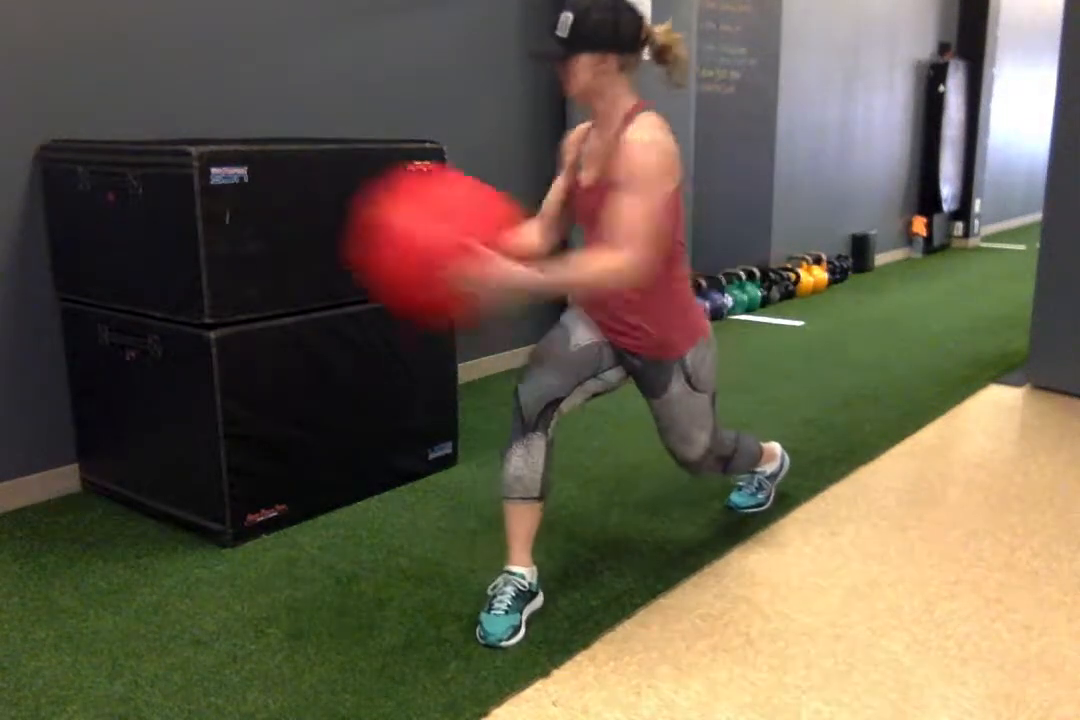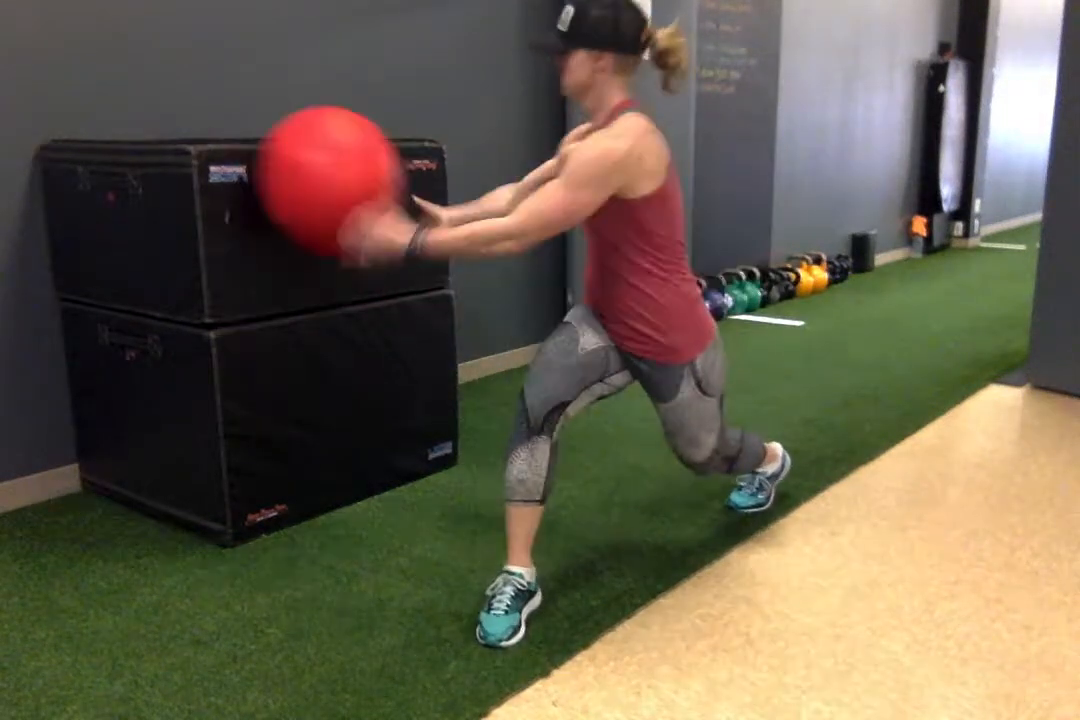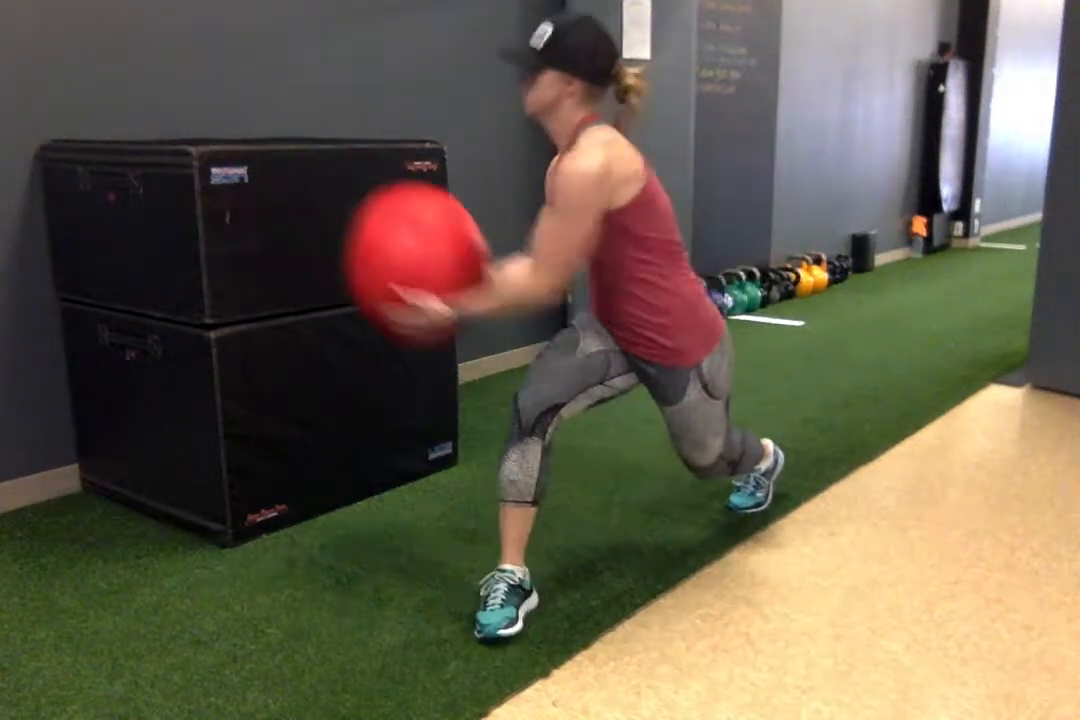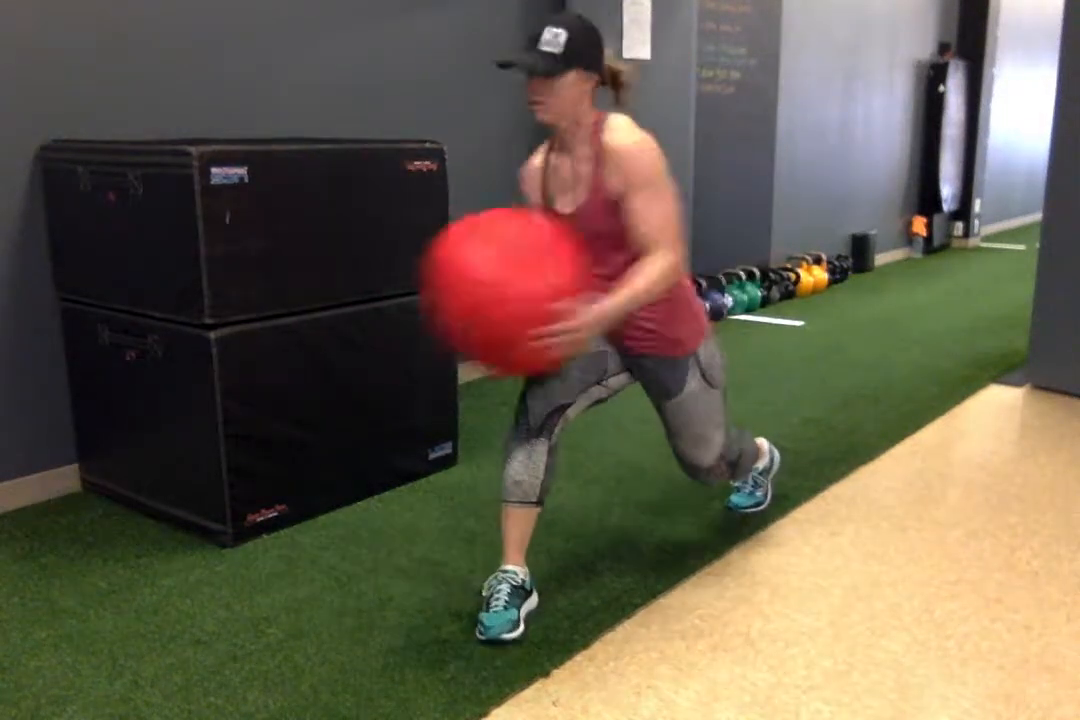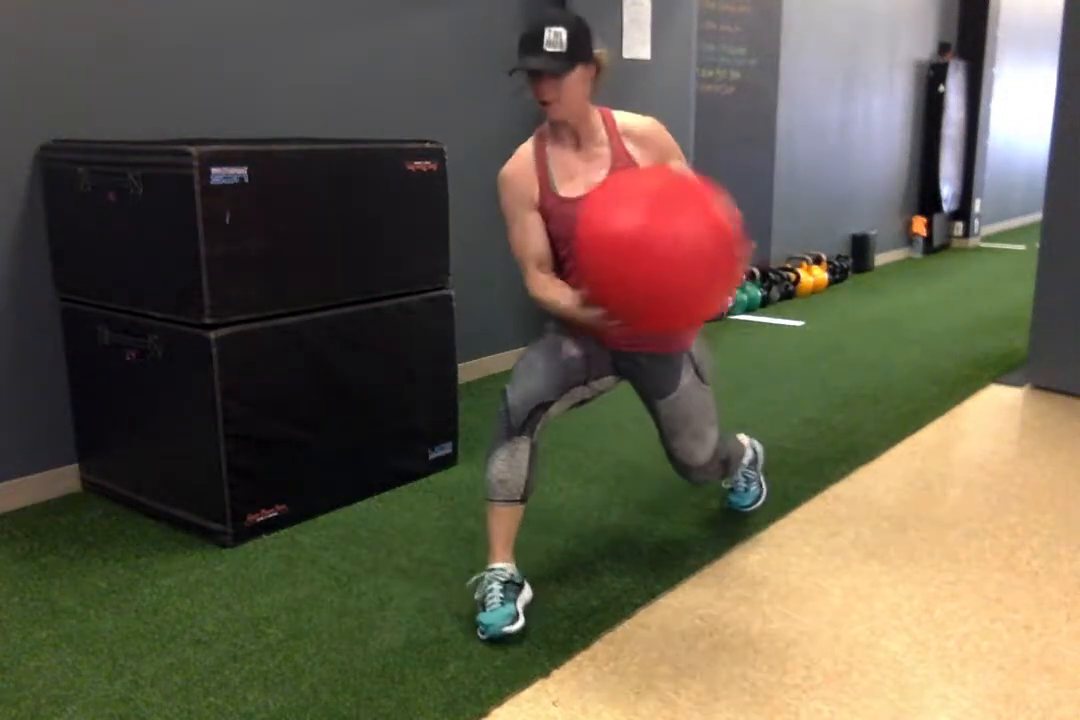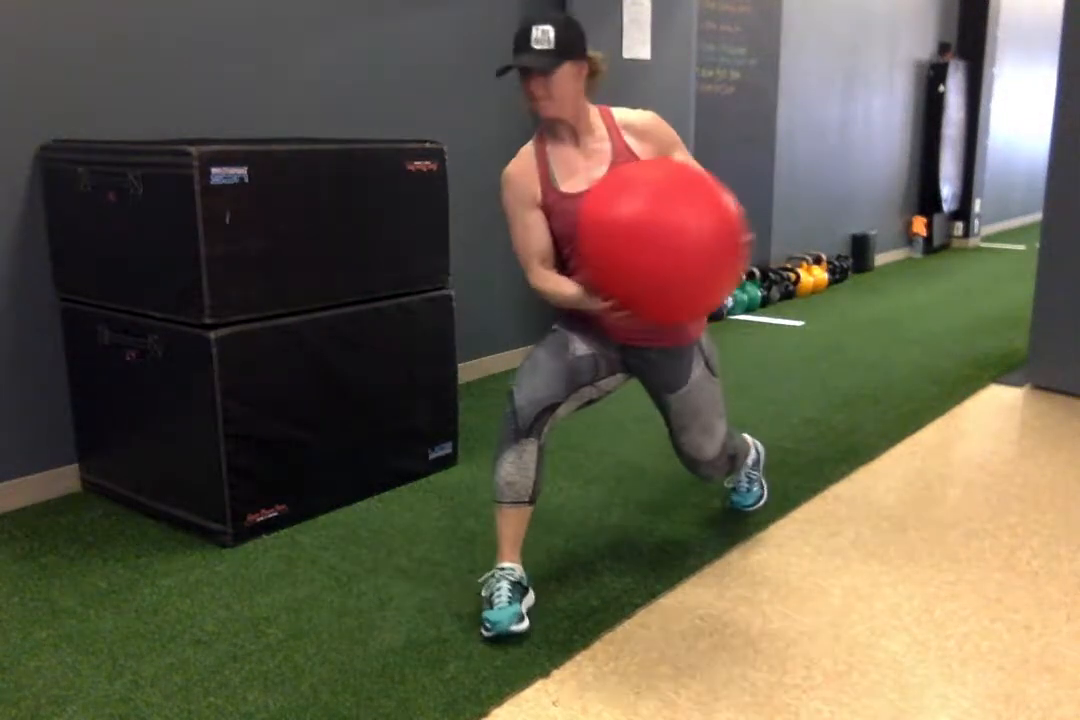
dt=0.2s
person 1, frame 1
left shoulder: (645, 145)
right shoulder: (579, 139)
left elbow: (630, 263)
right elbow: (543, 229)
left wrist: (526, 281)
right wrist: (500, 262)
left hip: (664, 334)
right hip: (595, 321)
left knee: (699, 453)
right knee: (532, 404)
left ankle: (770, 462)
right ankle: (518, 577)
person 1, frame 2
left shoulder: (619, 146)
right shoulder: (588, 138)
left elbow: (516, 232)
right elbow: (517, 197)
left wrist: (409, 244)
right wrist: (437, 217)
left hip: (674, 337)
right hip: (608, 321)
left knee: (702, 452)
right knee: (538, 408)
left ankle: (769, 459)
right ankle: (517, 578)
person 1, frame 3
left shoulder: (590, 167)
right shoulder: (568, 159)
left elbow: (545, 282)
right elbow: (535, 265)
left wrist: (452, 314)
left hip: (682, 339)
right hip: (612, 327)
left knee: (707, 457)
right knee: (533, 411)
left ankle: (761, 456)
right ankle: (510, 579)
person 1, frame 4
left shoulder: (627, 149)
right shoulder: (536, 170)
left elbow: (664, 260)
left wrist: (600, 313)
left hip: (670, 334)
right hip: (596, 332)
left knee: (705, 463)
right knee: (536, 412)
left ankle: (759, 457)
right ankle: (511, 579)
person 1, frame 5
left shoulder: (642, 135)
right shoulder: (520, 171)
right elbow: (537, 276)
right wrist: (583, 310)
left hip: (662, 334)
right hip: (582, 330)
left knee: (696, 462)
right knee: (518, 409)
left ankle: (743, 454)
right ankle: (501, 577)
person 1, frame 6
left shoulder: (641, 128)
right shoulder: (522, 173)
right elbow: (540, 272)
right wrist: (591, 300)
left hip: (671, 329)
right hip: (590, 327)
left knee: (704, 455)
right knee: (524, 412)
left ankle: (746, 455)
right ankle: (507, 576)
